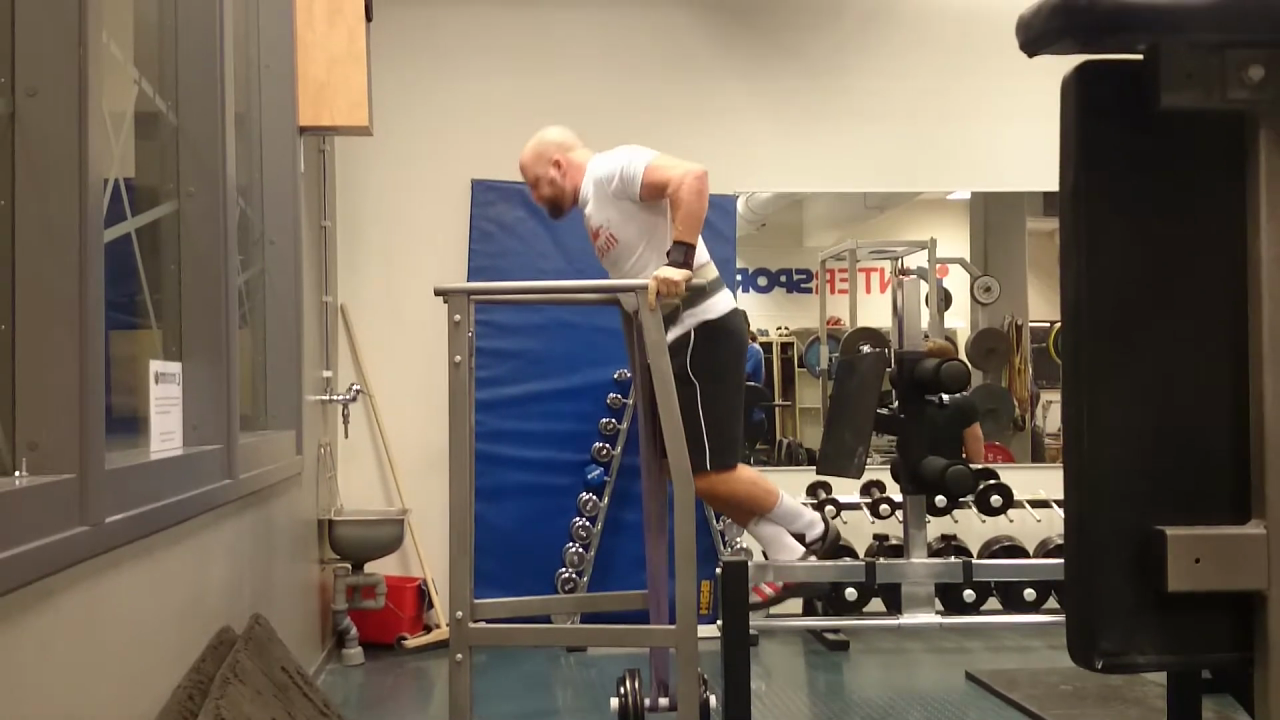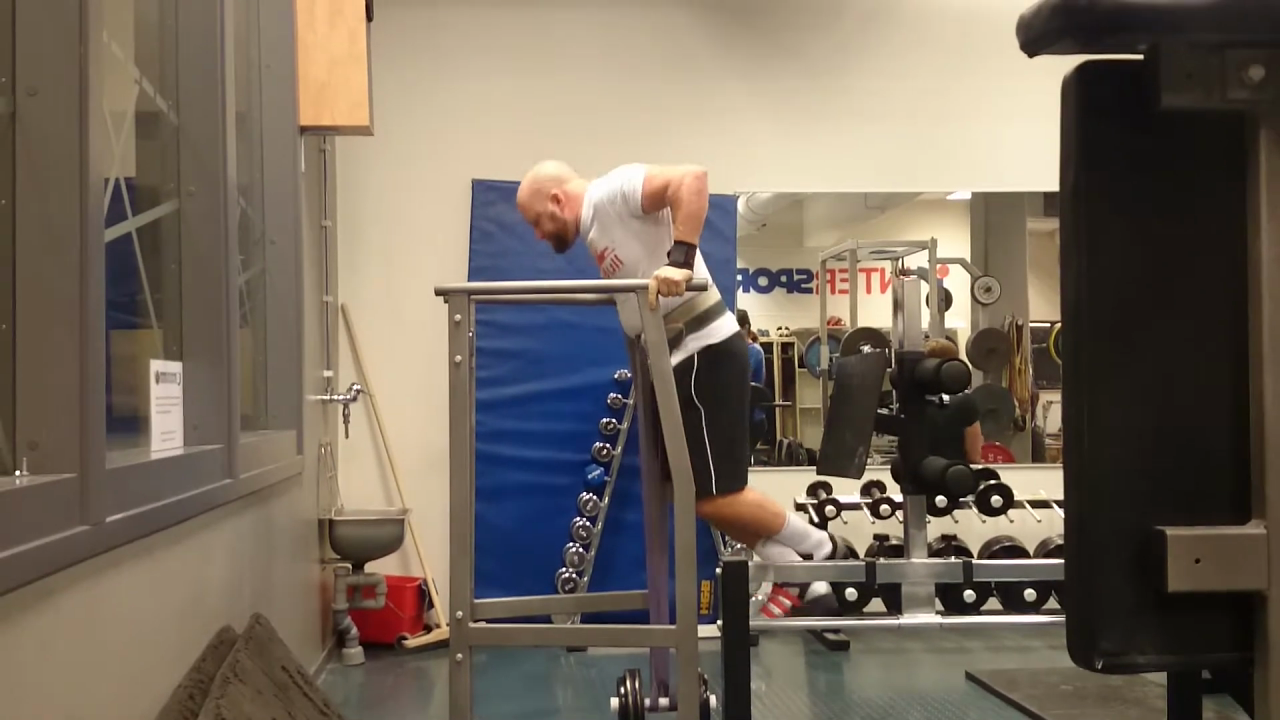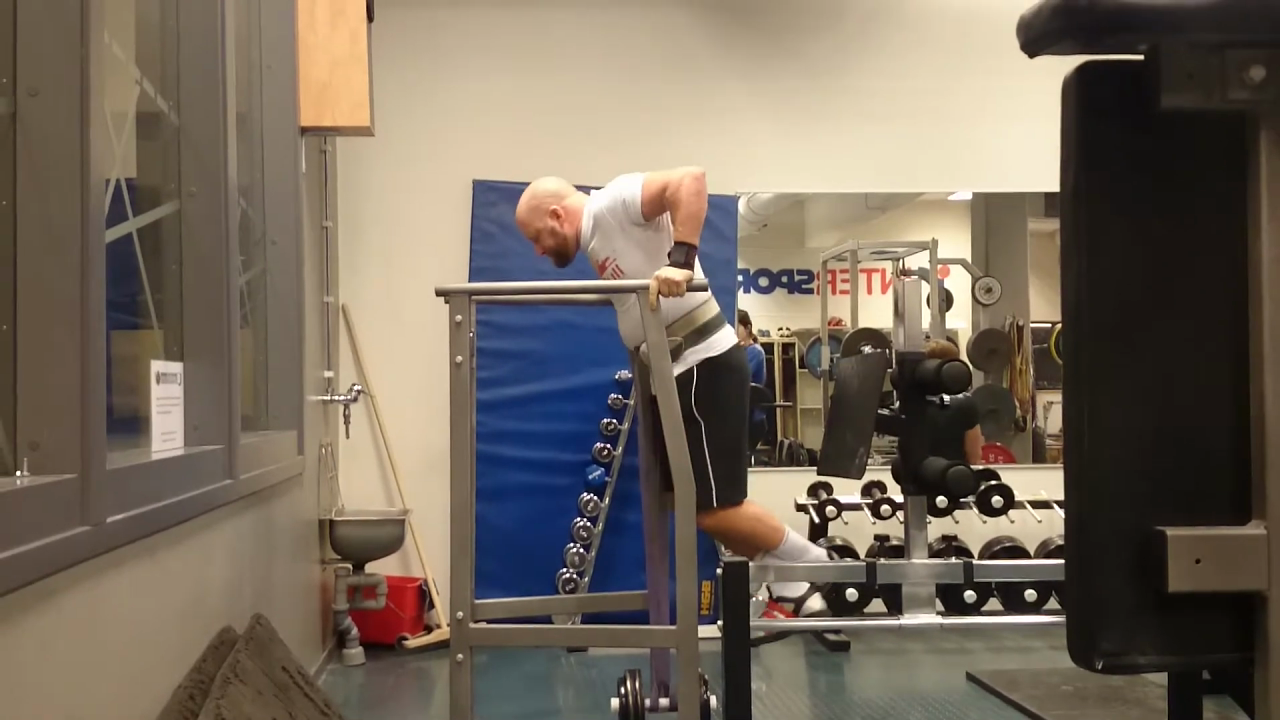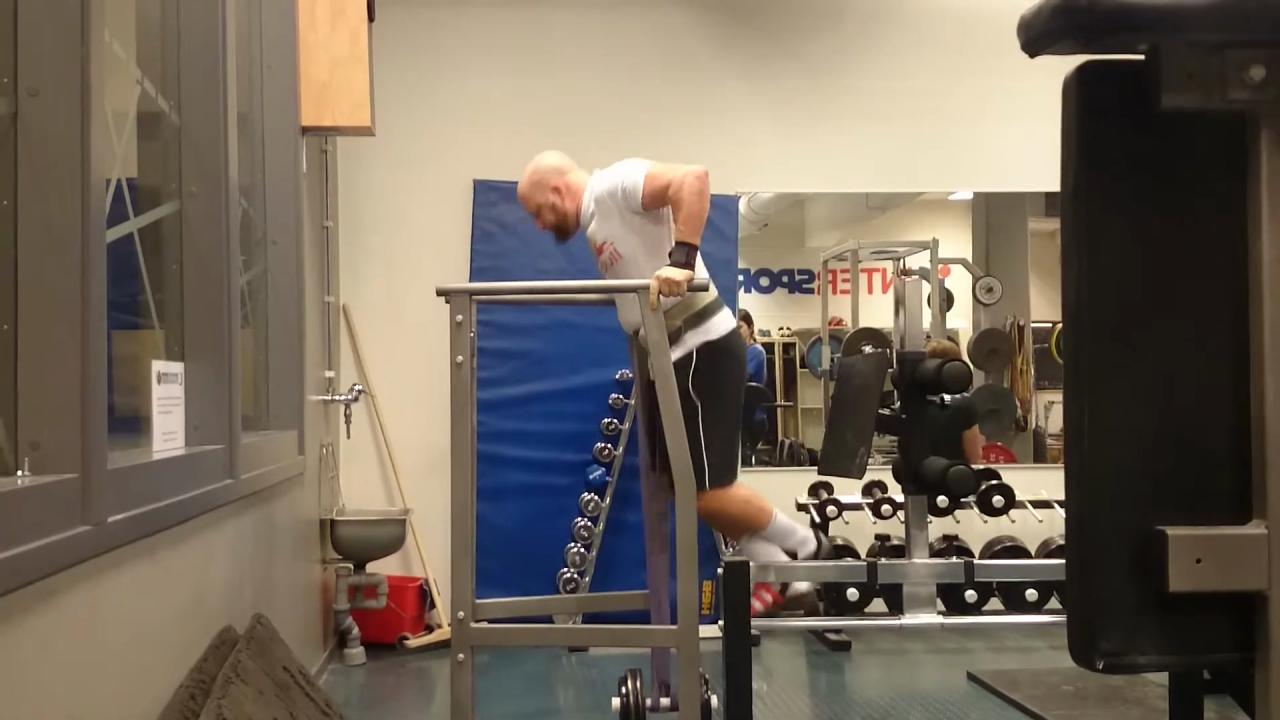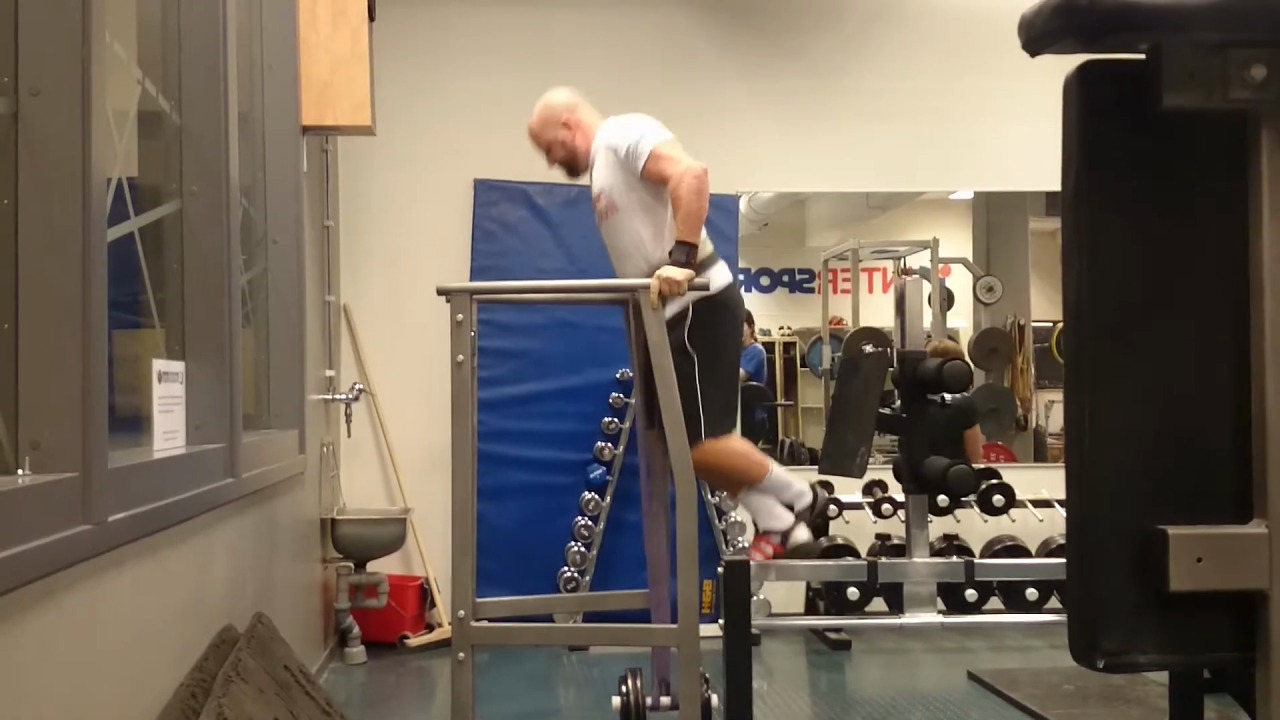
dt=0.2s
person 1, frame 1
left shoulder: (613, 169)
right shoulder: (595, 199)
left elbow: (691, 176)
left wrist: (679, 258)
left hip: (700, 330)
right hip: (678, 336)
left knee: (708, 471)
right knee: (687, 468)
left ankle: (810, 530)
right ankle: (790, 560)
person 1, frame 2
left shoulder: (613, 192)
right shoulder: (597, 223)
left elbow: (691, 179)
left wrist: (680, 259)
left hip: (703, 353)
right hip: (681, 358)
left knee: (714, 496)
right knee: (693, 490)
left ankle: (819, 549)
right ankle: (798, 579)
person 1, frame 3
left shoulder: (614, 202)
right shoulder: (599, 233)
left elbow: (690, 179)
left wrist: (681, 261)
left hip: (702, 365)
right hip: (679, 369)
left knee: (713, 508)
right knee: (697, 504)
left ankle: (814, 564)
right ankle: (794, 591)
person 1, frame 4
left shoulder: (614, 185)
right shoulder: (598, 217)
left elbow: (693, 179)
left wrist: (681, 258)
left hip: (700, 349)
right hip: (673, 354)
left knee: (706, 489)
left ankle: (804, 548)
person 1, frame 5
left shoulder: (623, 136)
right shoulder: (604, 162)
left elbow: (690, 174)
left wrist: (681, 257)
left hip: (697, 305)
right hip: (671, 310)
left knee: (700, 443)
left ankle: (798, 500)
right ankle: (779, 525)
